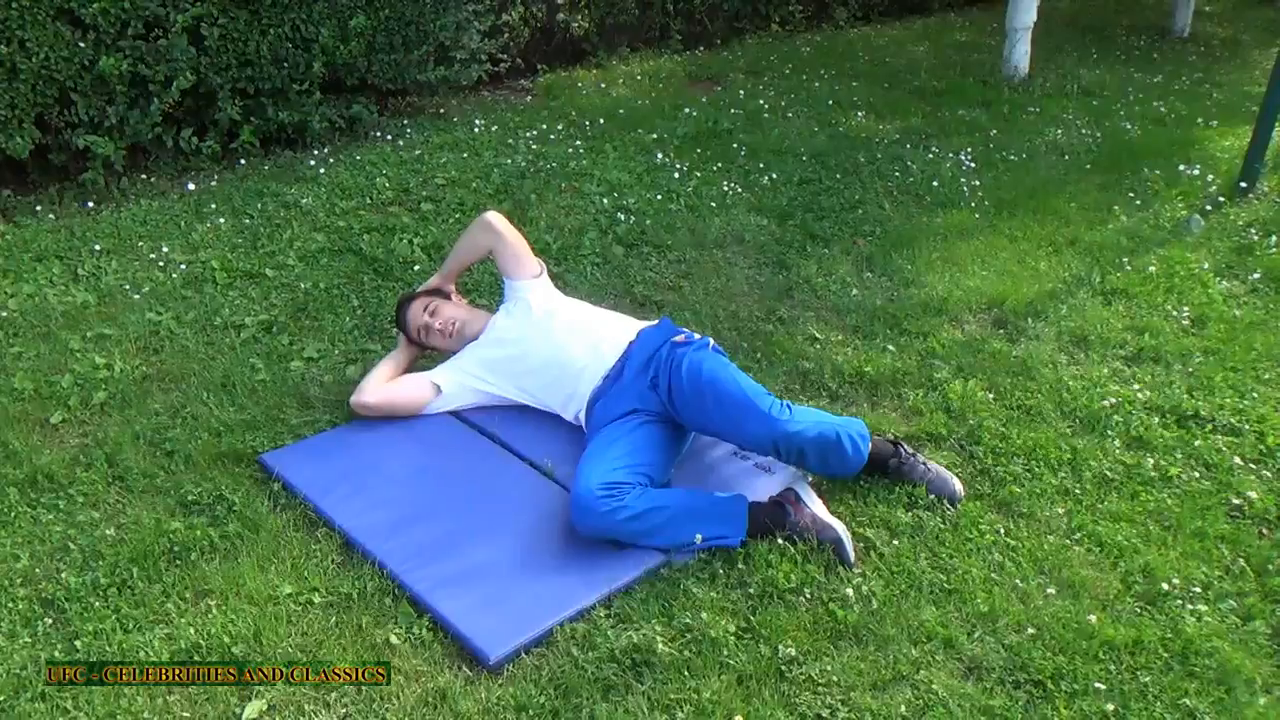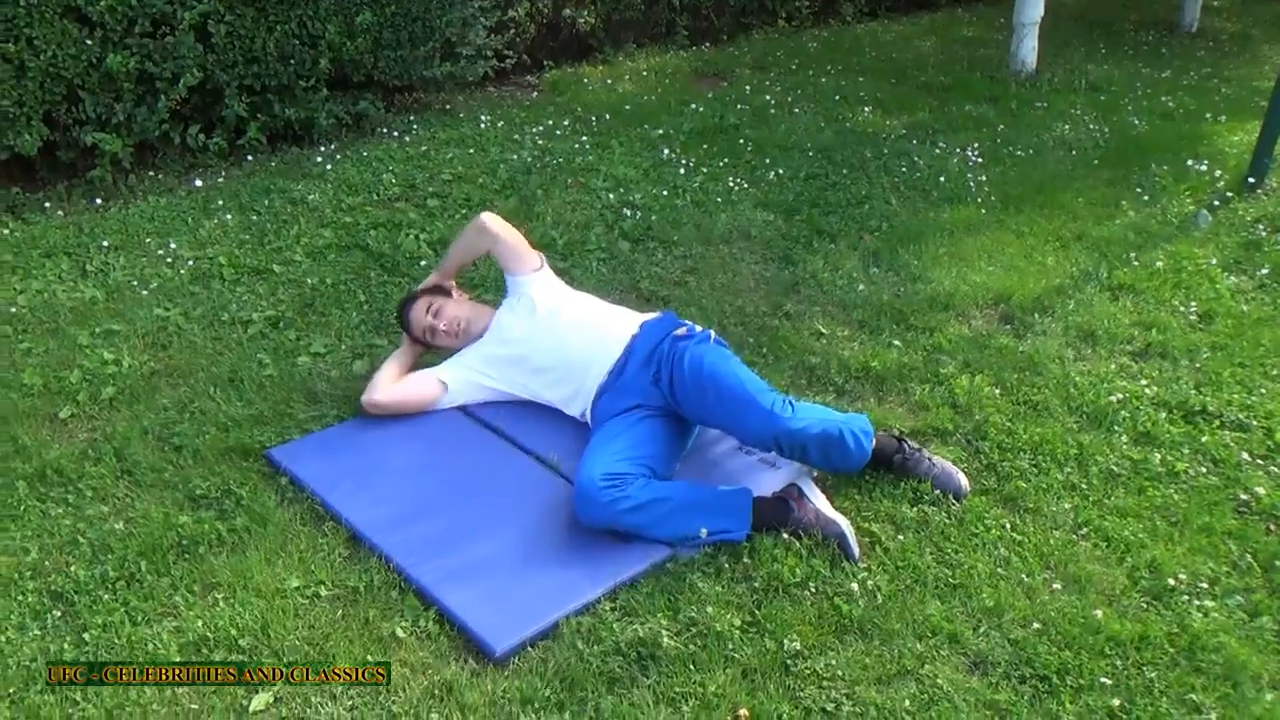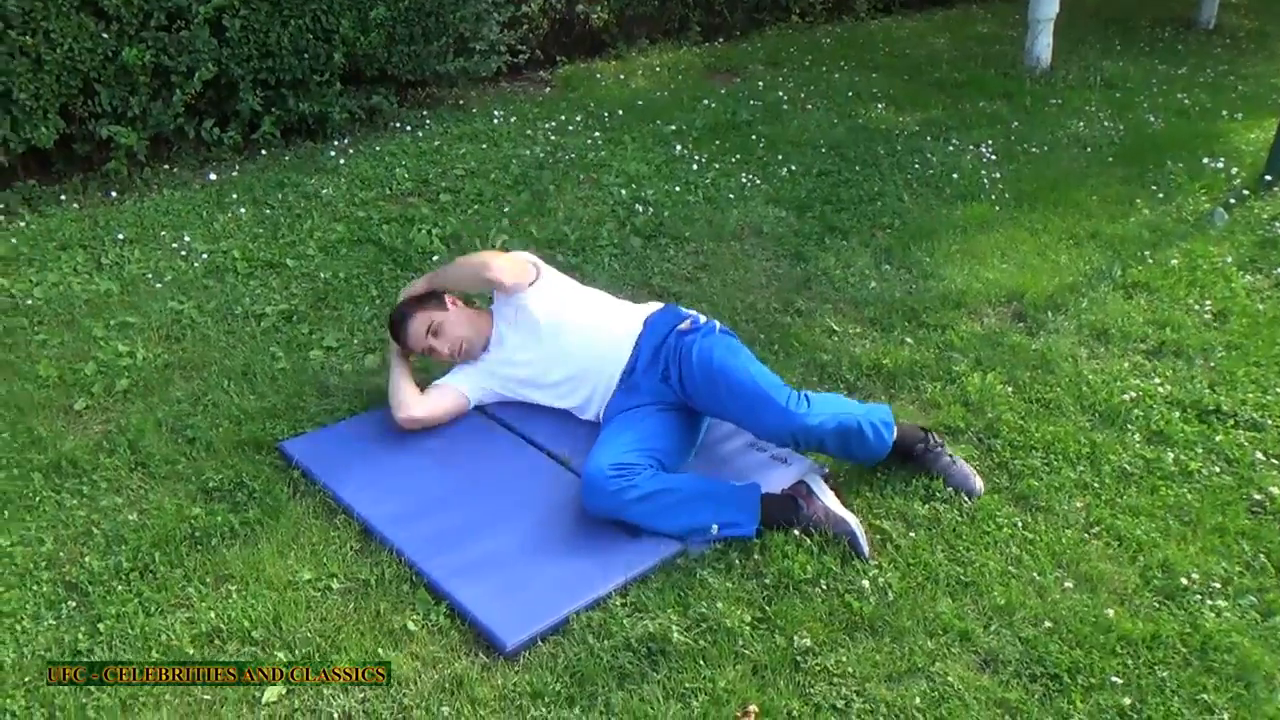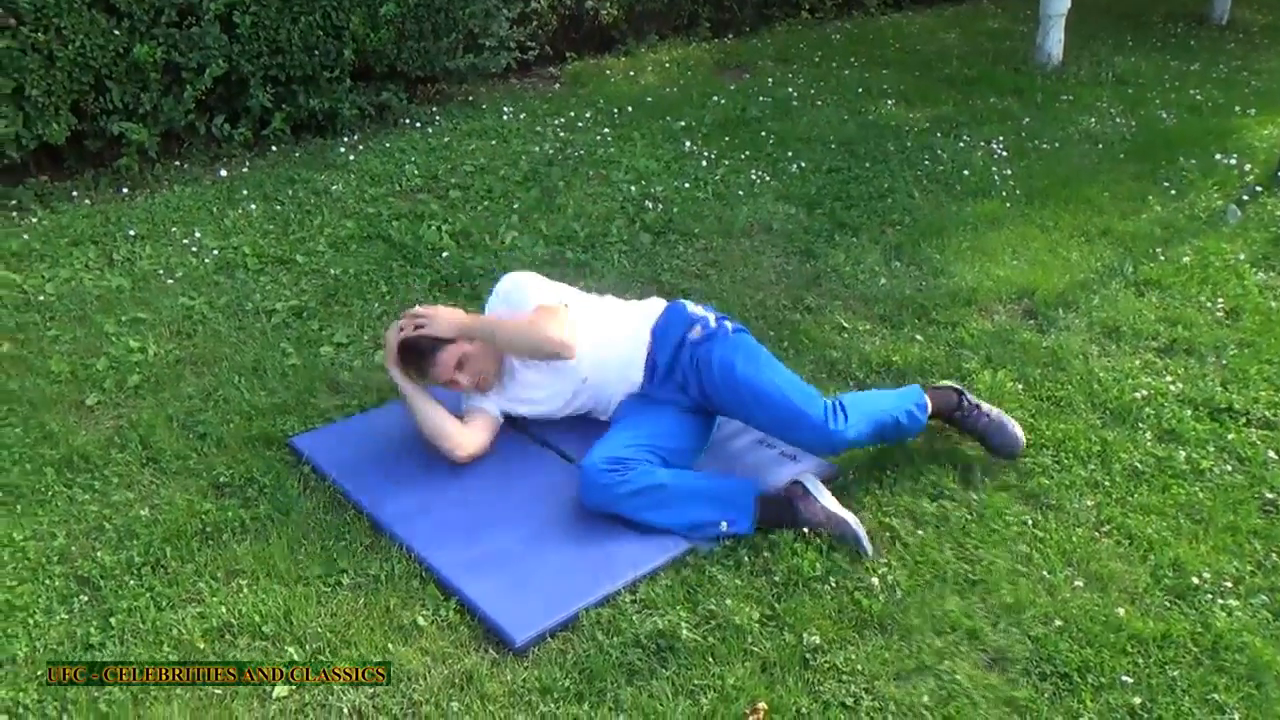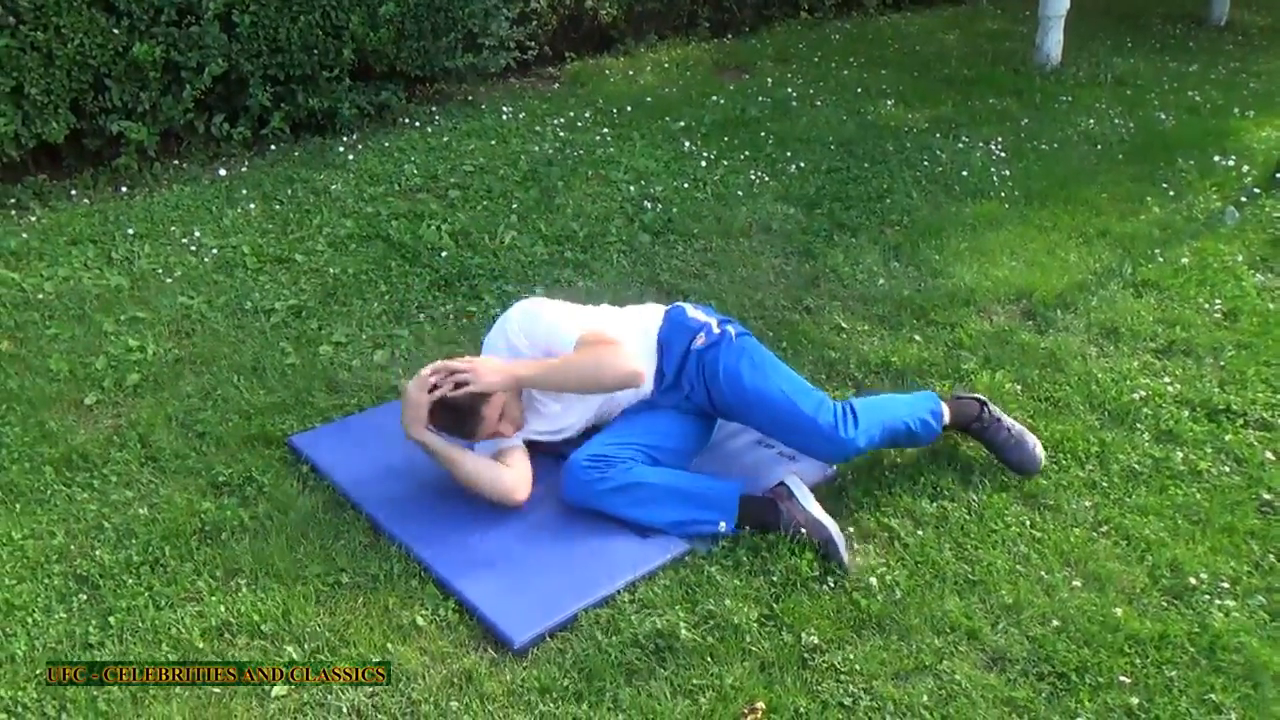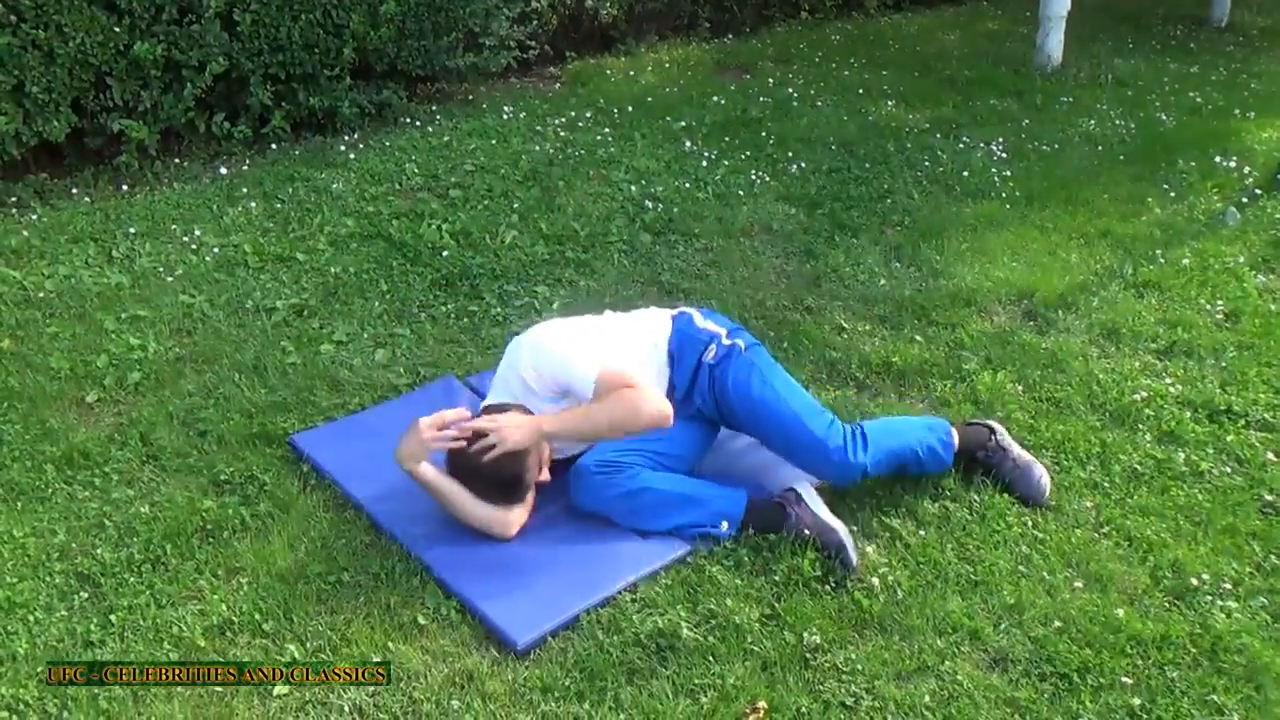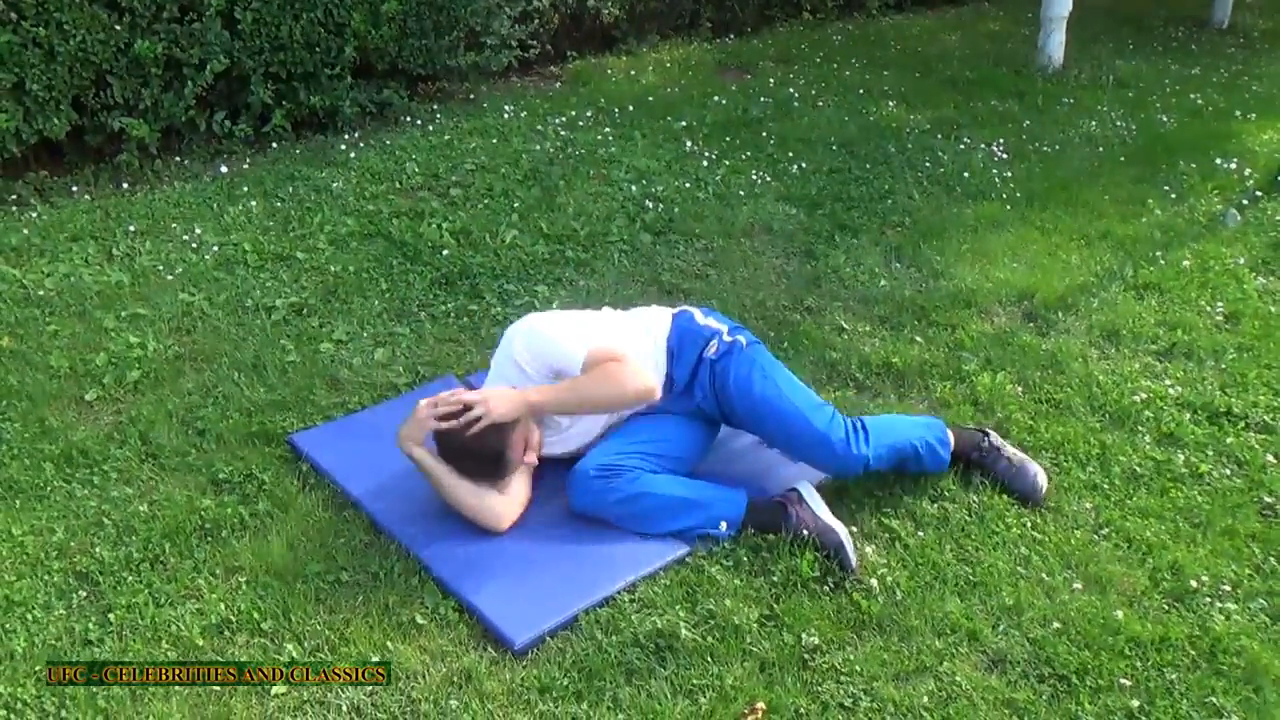
dt=0.3s
person 1, frame 1
left shoulder: (525, 297)
right shoulder: (463, 376)
left elbow: (492, 223)
right elbow: (367, 399)
left wrist: (440, 281)
right wrist: (405, 348)
left hip: (658, 354)
right hip: (616, 415)
left knee: (773, 427)
right knee: (593, 507)
left ankle: (884, 455)
right ankle: (777, 516)
person 1, frame 2
left shoulder: (527, 292)
right shoulder: (468, 370)
left elbow: (488, 225)
right elbow: (377, 398)
left wrist: (438, 279)
right wrist: (408, 347)
left hip: (660, 347)
right hip: (621, 411)
left knee: (771, 420)
right knee: (595, 497)
left ankle: (887, 449)
right ankle: (781, 510)
person 1, frame 3
left shoulder: (511, 274)
right shoulder: (477, 376)
left elbow: (496, 267)
right elbow: (410, 413)
left wrist: (430, 281)
right wrist: (398, 356)
left hip: (668, 342)
right hip: (633, 404)
left knee: (791, 418)
right knee: (603, 485)
left ankle: (908, 440)
right ankle: (788, 508)
person 1, frame 4
left shoulder: (512, 293)
right shoulder: (493, 395)
left elbow: (561, 342)
right elbow: (458, 447)
left wrist: (464, 322)
right wrist: (404, 379)
left hip: (681, 342)
right hip: (646, 409)
left knee: (821, 426)
right knee: (601, 481)
left ankle: (941, 403)
right ankle: (784, 508)
person 1, frame 5
left shoulder: (523, 325)
right shoulder: (496, 413)
left elbow: (626, 364)
right elbow: (513, 489)
left wrist: (514, 374)
right wrist: (421, 435)
left hip: (686, 345)
right hip: (658, 407)
left knee: (834, 432)
right knee: (583, 478)
left ankle: (963, 412)
right ankle: (767, 511)
person 1, frame 6
left shoulder: (534, 358)
right shoulder: (497, 440)
left elbow: (651, 407)
right elbow: (506, 524)
left wrist: (542, 425)
right wrist: (414, 467)
left hip: (694, 352)
right hip: (679, 417)
left knee: (839, 454)
right knee: (590, 483)
left ankle: (972, 440)
right ankle: (776, 514)
person 1, frame 7
left shoulder: (528, 342)
right shoulder: (500, 437)
left elbow: (637, 378)
right elbow: (498, 514)
left wrist: (526, 397)
right wrist: (416, 450)
left hip: (691, 351)
right hip: (666, 416)
left knee: (844, 449)
right knee: (590, 486)
left ankle: (966, 443)
right ankle: (776, 514)
